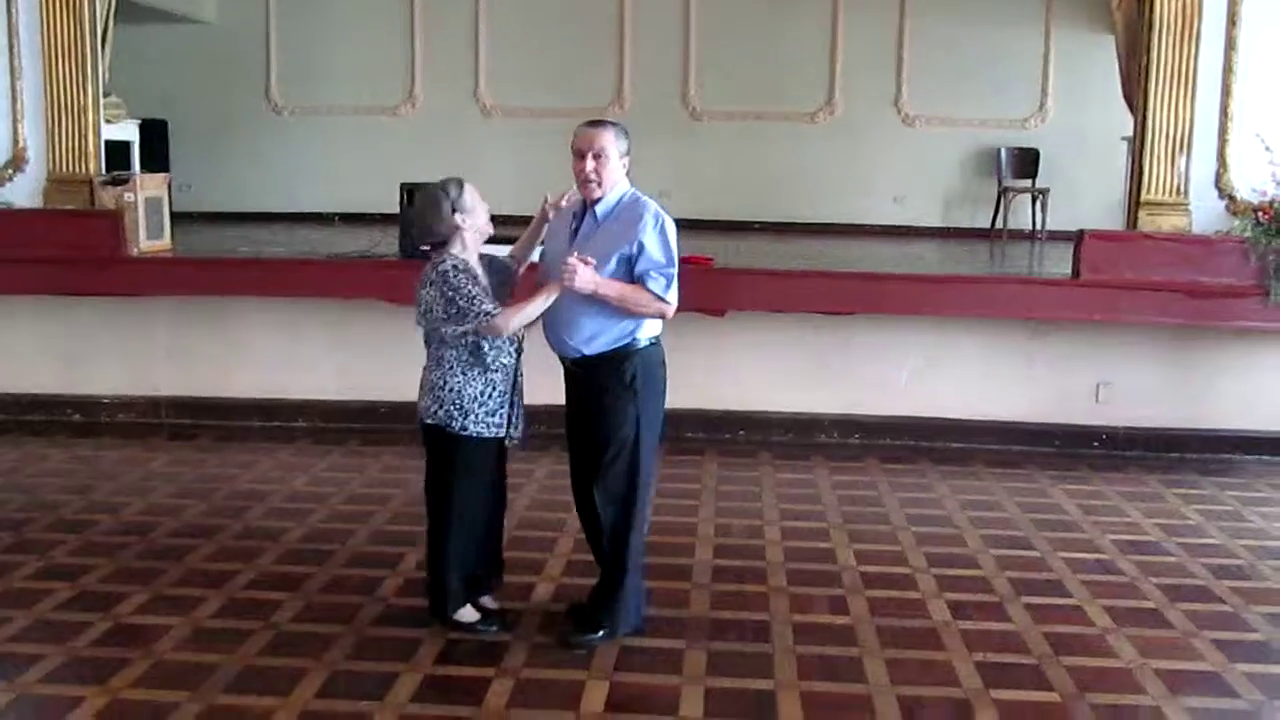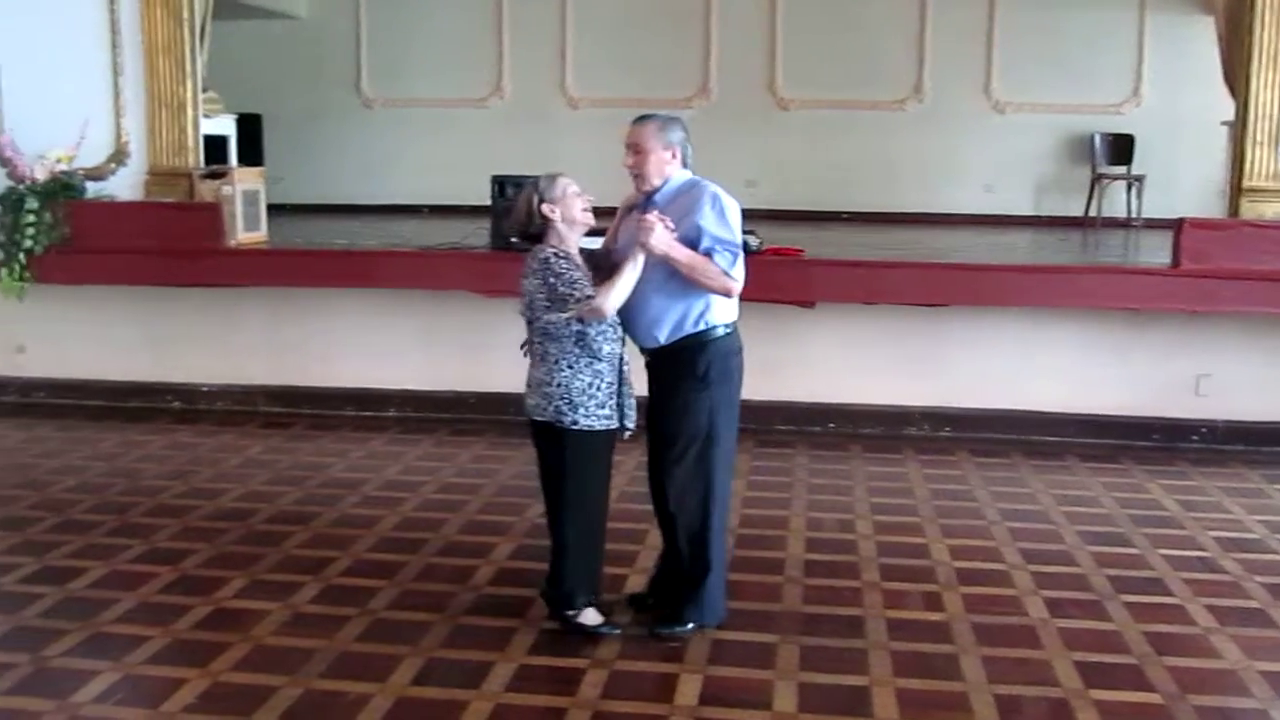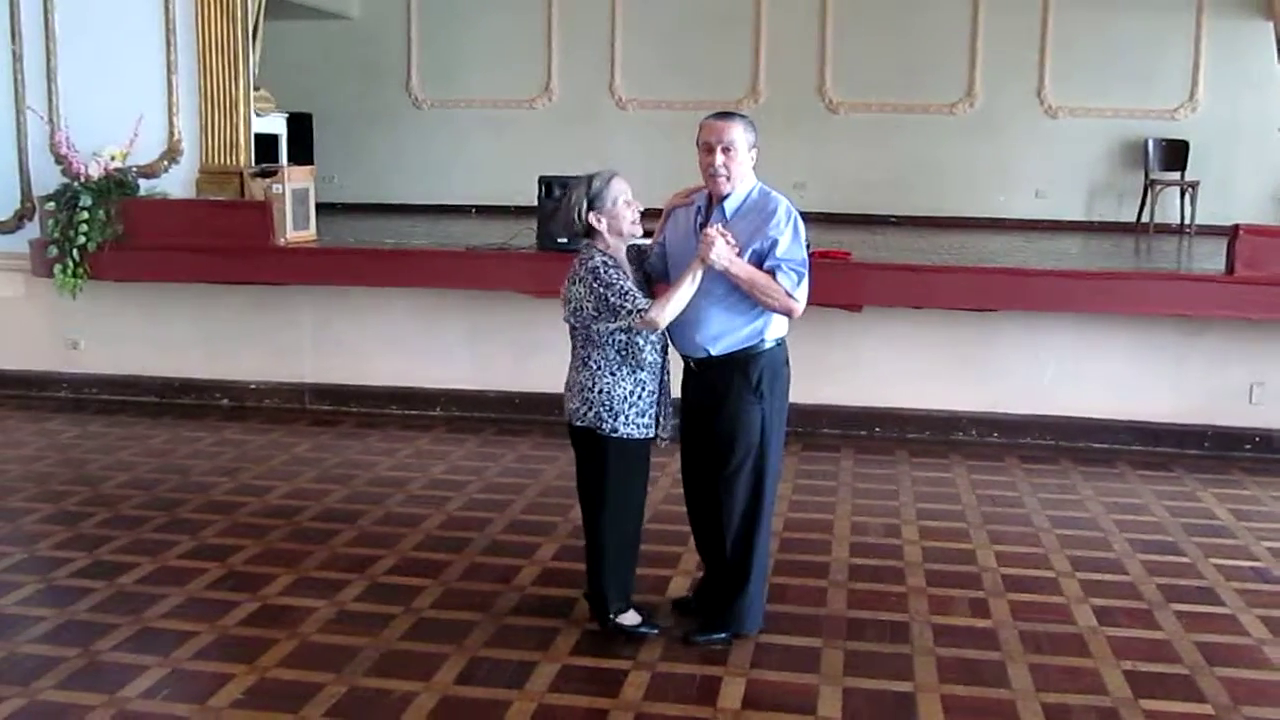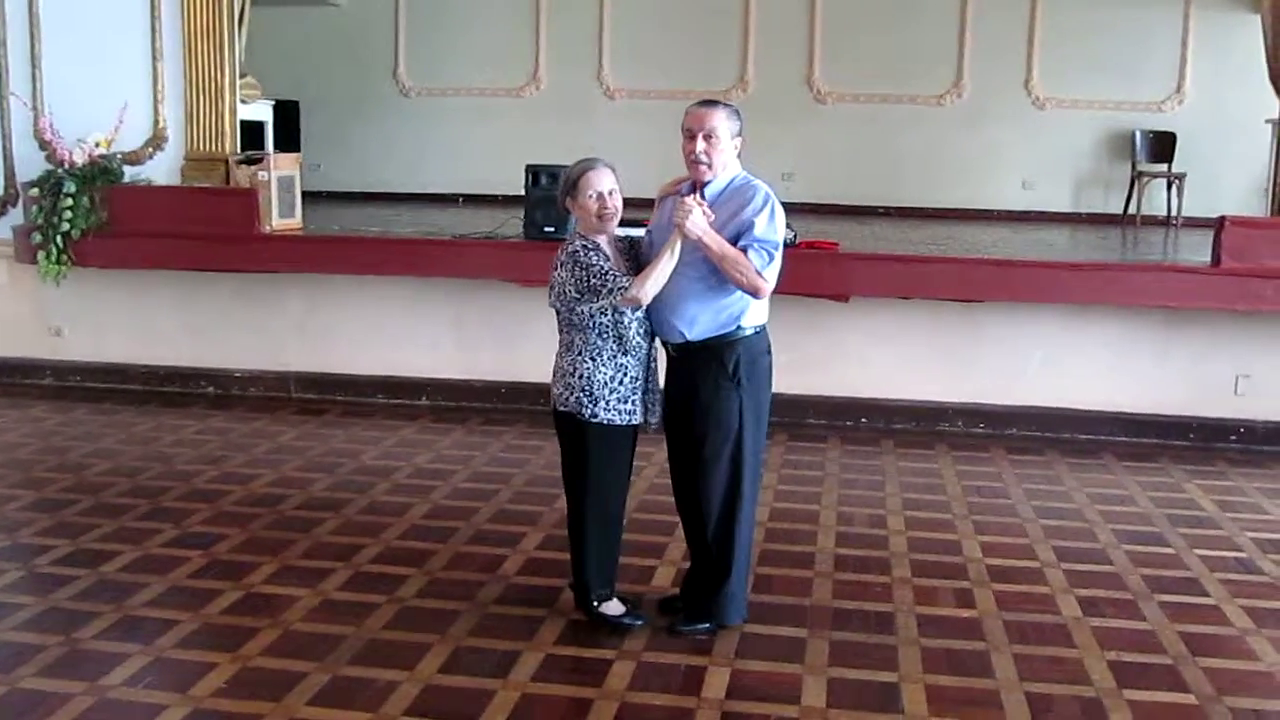
dt=1s
person 1, frame 1
left shoulder: (645, 218)
right shoulder: (563, 220)
left elbow: (664, 304)
right elbow: (547, 291)
left wrist: (596, 284)
left hip: (627, 370)
right hip: (579, 369)
left knee: (617, 490)
right knee: (587, 487)
left ankle: (618, 609)
right ankle: (609, 590)
person 1, frame 2
left shoulder: (706, 201)
right shoulder: (637, 211)
left elbow: (729, 282)
left wrist: (666, 247)
left hip: (703, 356)
right hip: (664, 357)
left knee: (695, 478)
right knee: (667, 475)
left ankle: (699, 601)
right ankle: (671, 583)
person 1, frame 3
left shoulder: (775, 214)
right shoulder: (682, 214)
left elbow: (793, 302)
right elbow: (650, 276)
left wrist: (729, 262)
left hip: (751, 371)
right hip: (698, 370)
left knee: (744, 492)
right knee: (699, 484)
left ankle: (736, 610)
right ankle: (714, 586)
person 1, frame 4
left shoulder: (756, 200)
right shoulder: (672, 200)
left elbow: (759, 281)
left wrist: (702, 234)
left hip: (731, 358)
right hip: (681, 357)
left knee: (725, 483)
right knee: (689, 480)
left ankle: (720, 603)
right ankle: (698, 585)
person 2, frame 1
left shoulder: (477, 264)
right shoulder: (446, 273)
left elbow: (511, 266)
right elbow: (500, 324)
left wrist: (541, 224)
right wrist: (558, 286)
left hip: (485, 410)
right hip: (458, 412)
left knee: (489, 501)
right knee: (457, 506)
left ankle: (478, 587)
right ankle: (448, 600)
person 2, frame 2
left shoulder: (574, 259)
right shoulder: (546, 263)
left elbow: (612, 268)
right elbow: (601, 305)
right wrist: (642, 250)
left hip: (593, 403)
right hip: (567, 406)
left knee: (588, 502)
right knee: (574, 504)
left ankle: (572, 588)
right ankle: (569, 601)
person 2, frame 3
left shoulder: (628, 258)
right shoulder: (594, 269)
right elbow: (654, 317)
left wrist: (669, 214)
right wrist: (702, 262)
left hip: (629, 408)
right hip: (606, 412)
left knee: (624, 506)
right knee: (611, 508)
left ankle: (611, 593)
right ankle: (610, 605)
person 2, frame 4
left shoulder: (625, 246)
right shoulder: (575, 255)
right elbow: (639, 293)
right wrist: (680, 233)
left hip: (622, 395)
right hip: (590, 397)
left knee: (611, 495)
right knee: (594, 495)
left ankle: (596, 581)
right ankle: (594, 594)
